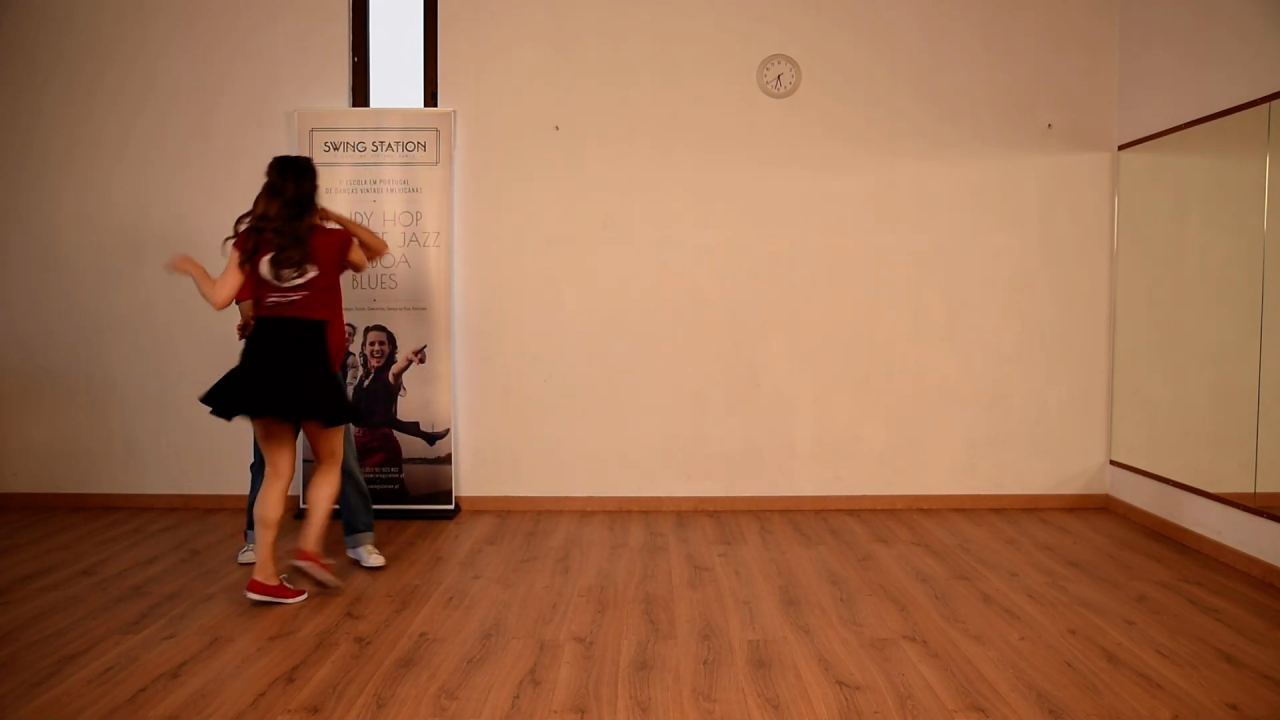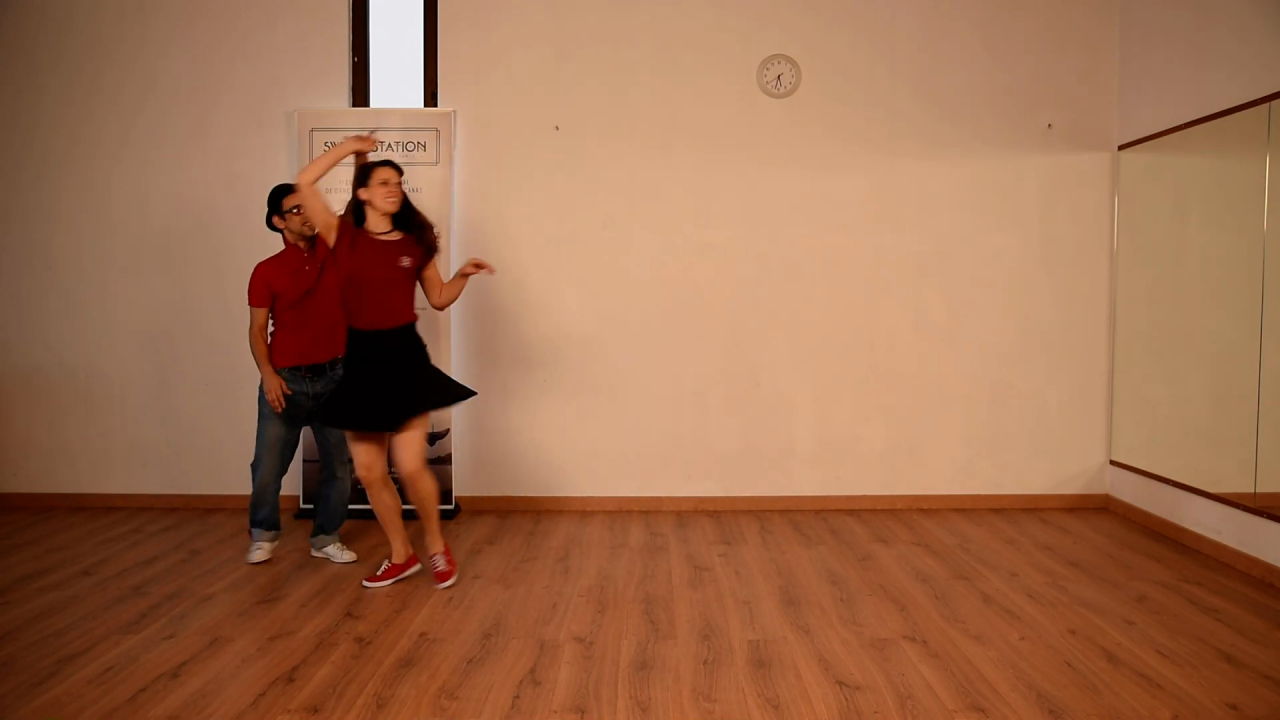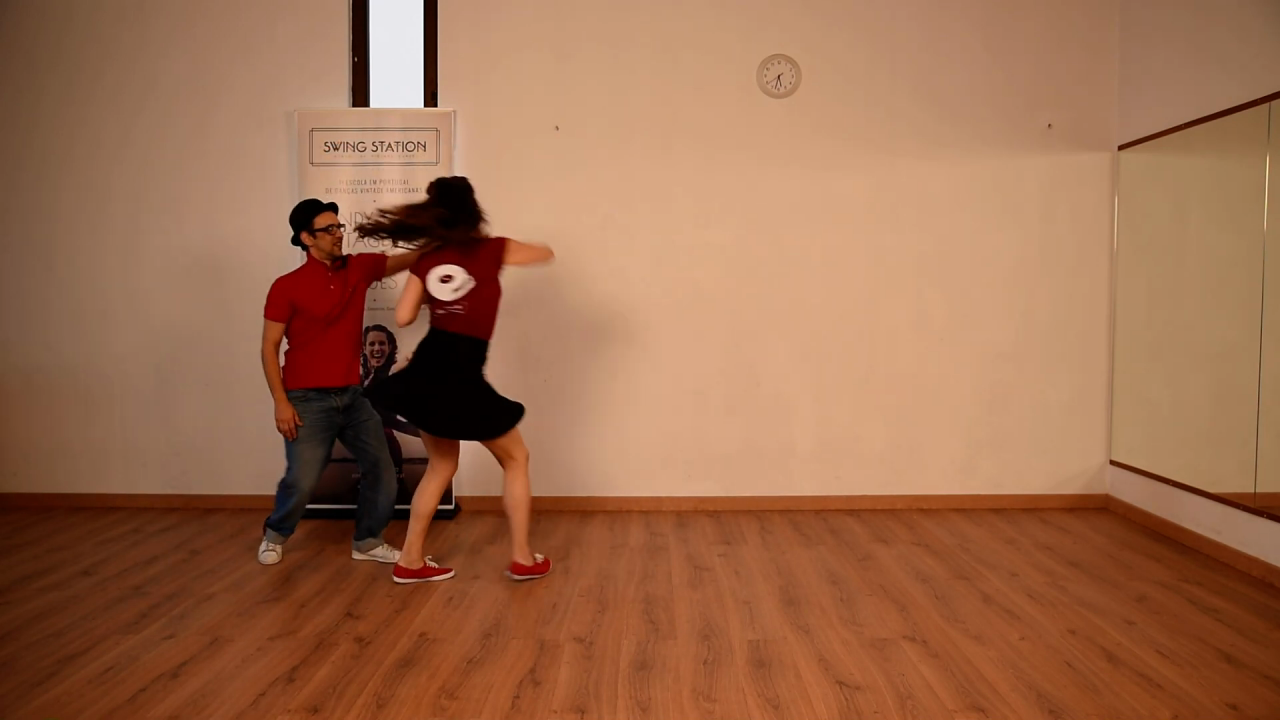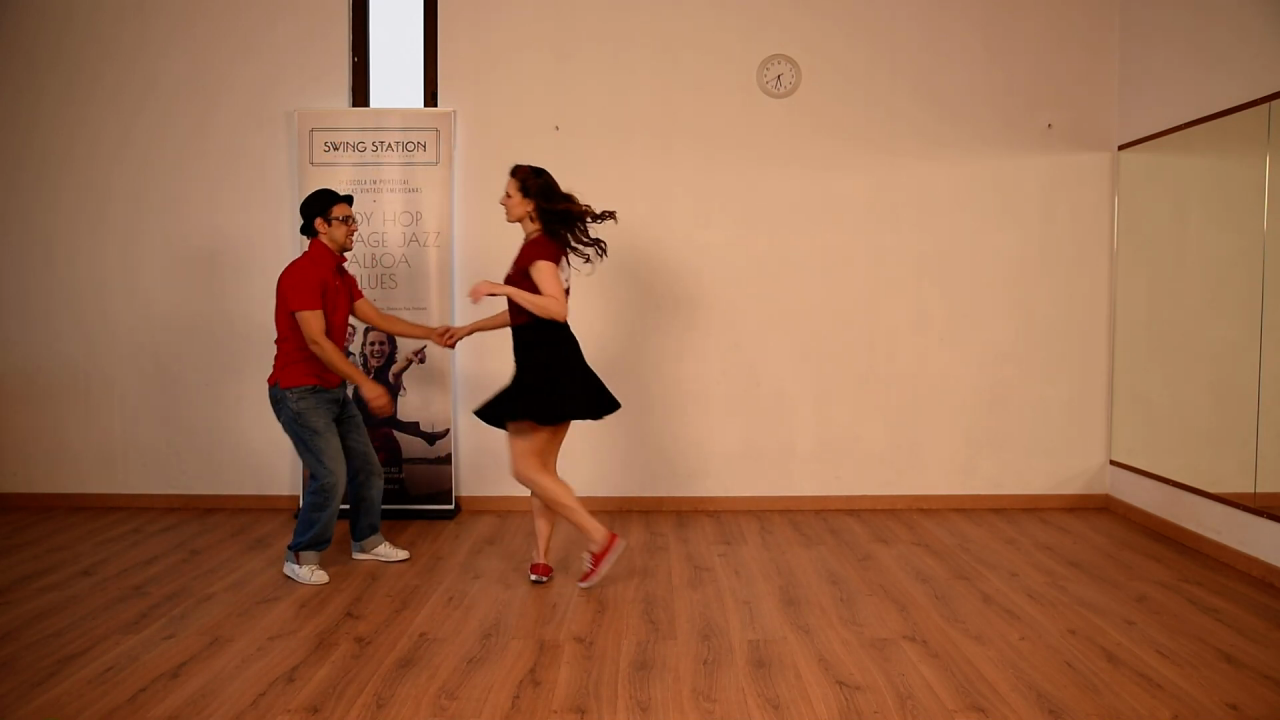
dt=0.4s
person 1, frame 1
left shoulder: (251, 236)
right shoulder: (331, 238)
left elbow: (219, 298)
right elbow: (376, 251)
left wrist: (193, 269)
right wrist: (334, 219)
left hip: (265, 359)
right hip: (309, 359)
left knee: (277, 472)
right knee: (328, 465)
left ankle: (264, 575)
right ankle: (309, 547)
person 1, frame 2
left shoulder: (416, 242)
right shoulder: (341, 236)
left elbow: (439, 299)
right elbow: (303, 185)
left wrist: (463, 275)
right wrist: (346, 148)
left hip: (407, 359)
right hip: (363, 362)
left knee: (409, 467)
right knee: (367, 472)
left ankle: (437, 546)
right ankle: (400, 554)
person 1, frame 3
left shoulder: (425, 259)
right shoulder: (491, 250)
left elbow: (402, 318)
right elbow: (544, 253)
left hip: (430, 367)
right hip: (463, 373)
left knee: (442, 466)
right knee: (516, 459)
left ankle: (411, 560)
right ankle: (522, 557)
person 1, frame 4
left shoulder: (538, 248)
right shoulder: (546, 245)
left elbow: (554, 310)
left wrist: (505, 289)
right wrist: (470, 328)
left hip: (545, 362)
right hip: (554, 362)
left knee: (525, 468)
right knee: (542, 465)
left ankle: (599, 536)
right ankle: (540, 558)
person 2, frame 1
right shoulder: (253, 278)
right elbow: (249, 319)
right wrist: (246, 326)
left knee: (343, 455)
right knee: (268, 459)
left ankle: (360, 539)
right ankle: (257, 535)
person 2, frame 2
left shoulder: (333, 245)
right shoulder: (266, 271)
right elbow: (258, 331)
right wrist: (269, 375)
left hip: (332, 376)
right hip: (285, 379)
left knee: (338, 465)
right knee: (268, 465)
left ankle: (325, 539)
right ankle: (263, 536)
person 2, frame 3
left shoulder: (358, 268)
right shoulder: (287, 288)
left elbow: (406, 262)
right elbow: (270, 348)
right wrist: (281, 403)
left hip: (352, 395)
right hip: (307, 399)
left knee: (381, 471)
right knee: (301, 480)
left ankle: (368, 542)
right ankle: (275, 534)
person 2, frame 4
left shoulder: (342, 276)
right shoulder: (301, 273)
left elbow: (377, 319)
right elbow: (316, 341)
left wrist: (430, 332)
right wrist: (364, 382)
left hip: (333, 390)
right hip: (299, 394)
left knee: (366, 467)
right knee: (332, 476)
left ankle: (367, 542)
right ankle: (301, 557)
